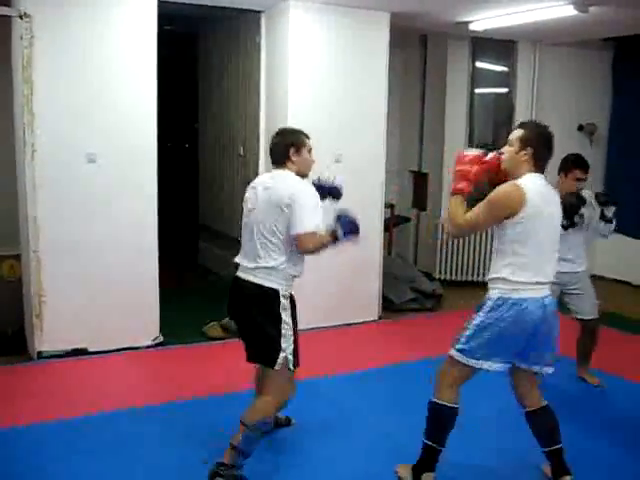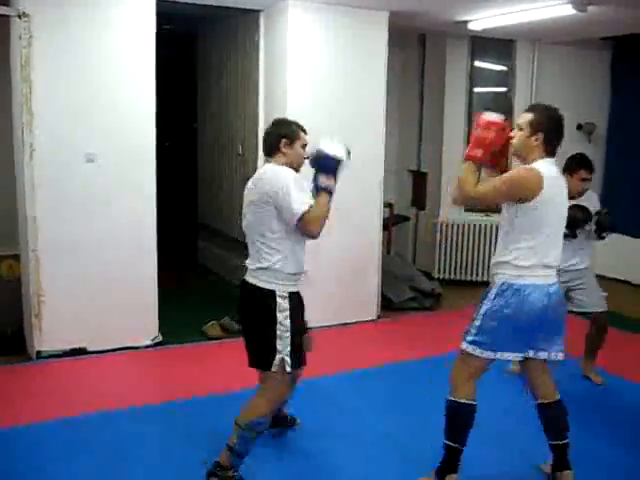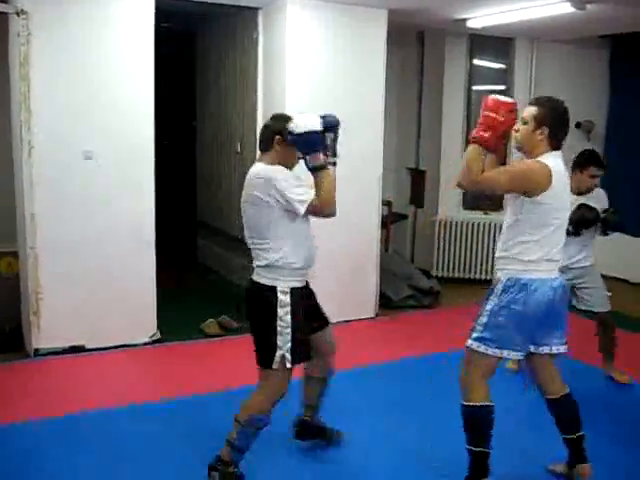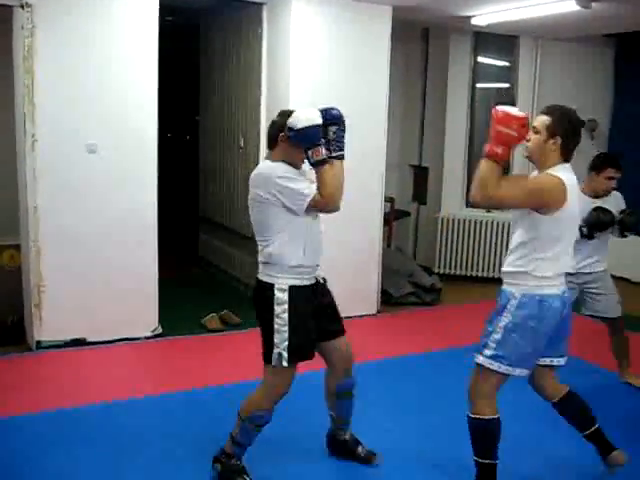
dt=0.1s
person 1, frame 1
left shoulder: (512, 192)
right shoulder: (549, 194)
left elbow: (458, 228)
left wrist: (461, 182)
right wrist: (487, 177)
left hip: (509, 304)
right hip: (542, 305)
left knee: (448, 380)
right knee: (528, 391)
person 1, frame 2
left shoulder: (530, 178)
right shoulder: (554, 177)
left elbow: (464, 197)
right elbow: (487, 193)
right wrist: (484, 154)
left hip: (515, 292)
right hip: (548, 291)
left knee: (463, 376)
right knee: (541, 382)
person 1, frame 3
left shoulder: (536, 170)
right shoulder: (550, 168)
left elbow: (467, 180)
right elbow: (497, 178)
left wrist: (484, 133)
right wrist: (491, 137)
left hip: (519, 288)
right hip: (548, 286)
left knee: (473, 376)
right knee: (547, 376)
person 1, frame 4
left shoulder: (551, 184)
right shoulder: (542, 178)
left elbow: (480, 196)
right elbow: (486, 185)
left wrist: (498, 144)
right wrist: (498, 145)
left hip: (527, 301)
right hip: (550, 299)
left knee: (481, 391)
right knee: (545, 382)
person 2, frame 1
left shoulder: (259, 185)
right shoulder: (301, 189)
right elbow: (305, 243)
left wrist: (318, 193)
right wrist: (336, 231)
left hip: (244, 286)
right hip: (269, 293)
left knee: (274, 360)
right knee: (281, 386)
left ankle: (267, 416)
person 2, frame 2
left shoulder: (266, 178)
right shoulder: (281, 179)
left elbow: (297, 215)
right elbow: (311, 227)
left wrist: (322, 182)
right wrist: (327, 185)
left hip: (274, 291)
right hip: (272, 295)
left knee: (292, 363)
right knee: (276, 387)
left ankle: (274, 415)
person 2, frame 3
left shoulder: (265, 175)
right shoulder: (272, 177)
left elbow: (303, 201)
right elbow: (326, 208)
left wrist: (323, 152)
right wrist: (319, 156)
left hip: (290, 287)
right hip: (278, 291)
left knee: (325, 349)
right knee: (275, 384)
left ankle: (309, 421)
person 2, frame 4
left shoulder: (292, 171)
right shoulder: (269, 174)
left elbow: (330, 197)
right elbow: (329, 202)
left wrist: (335, 149)
right wrist: (319, 153)
left hip: (309, 283)
right hip: (283, 291)
left knee: (343, 358)
right knee: (277, 384)
left ankle: (340, 436)
person 3, frame 1
left shoulder: (589, 200)
left elbow: (602, 233)
left wrist: (607, 214)
right wrist: (564, 221)
left hip: (577, 272)
left knee: (591, 324)
left ankle: (583, 368)
person 3, frame 2
left shoulder: (592, 199)
left elbow: (593, 234)
left wrist: (601, 228)
right wrist: (566, 229)
left hip: (580, 270)
left knee: (601, 319)
left ankle: (588, 365)
person 3, frame 3
left shoulder: (600, 196)
left elbow: (600, 229)
left wrist: (607, 224)
right wrist: (569, 227)
left hip: (584, 267)
left knee: (606, 319)
left ankle: (609, 367)
person 3, frame 4
left shoulder: (616, 200)
left elbow: (619, 231)
right wrist: (585, 230)
left hip: (596, 272)
right hip: (566, 271)
left knee: (615, 322)
